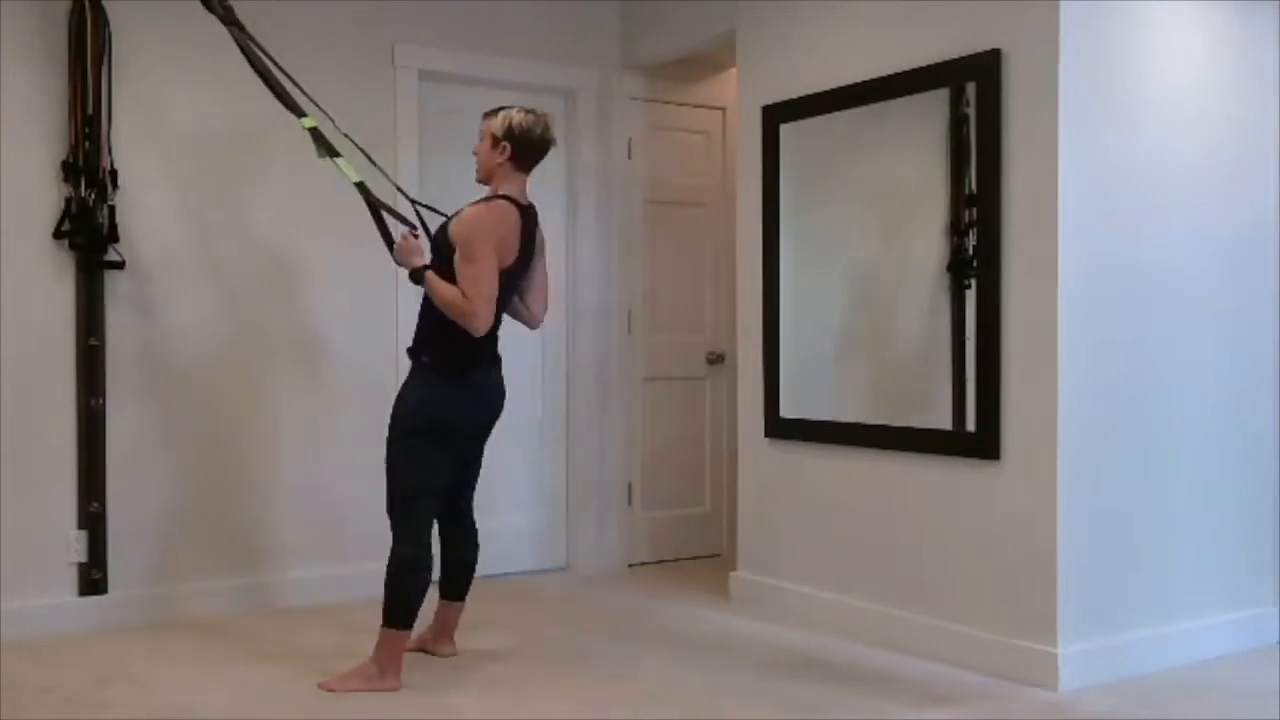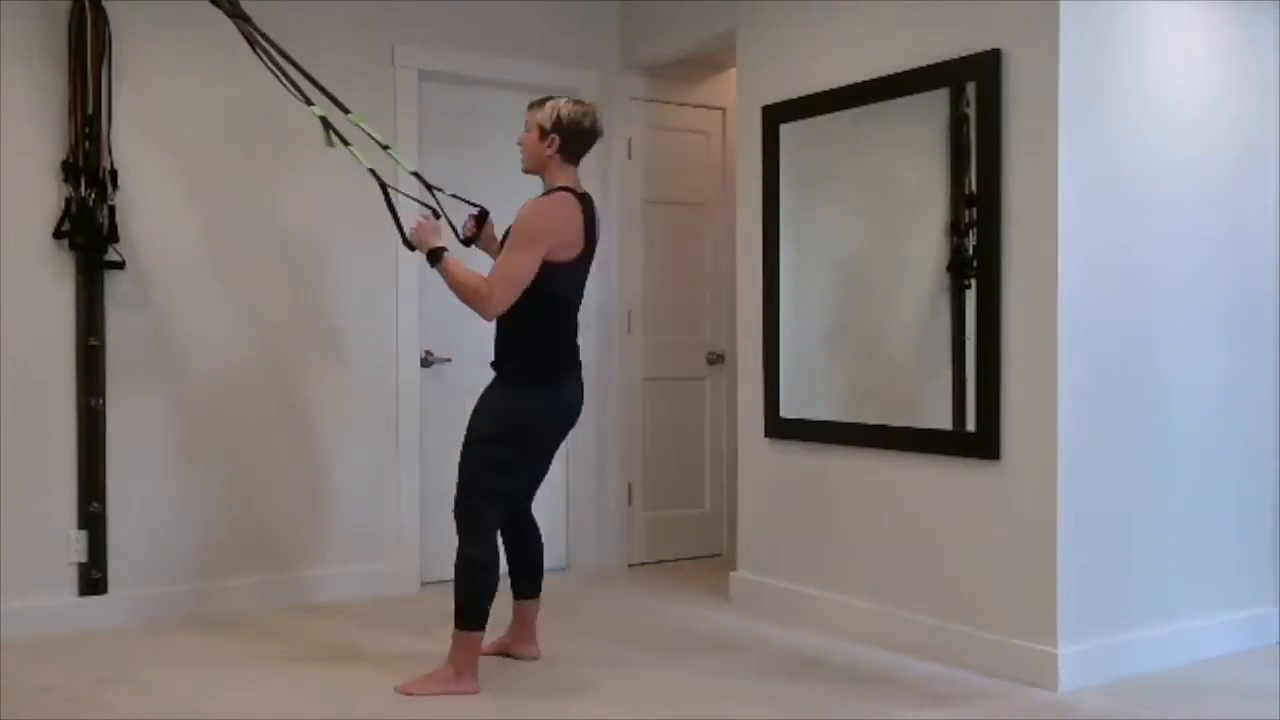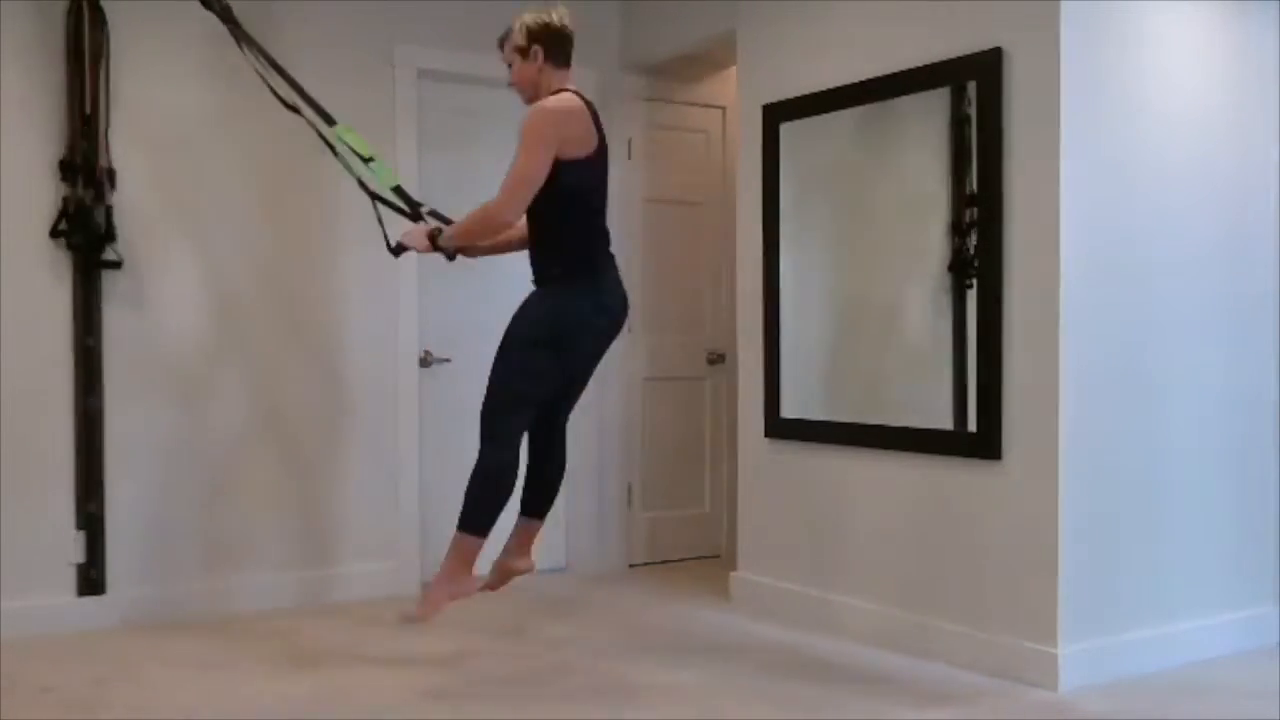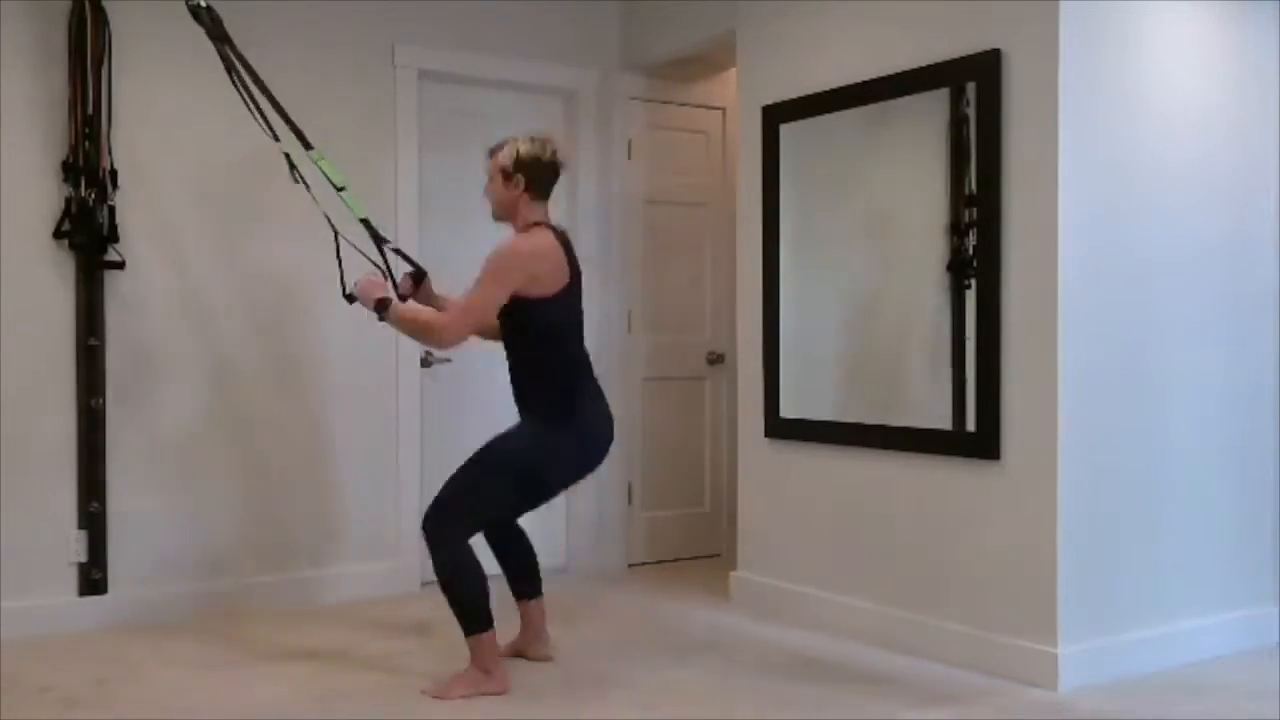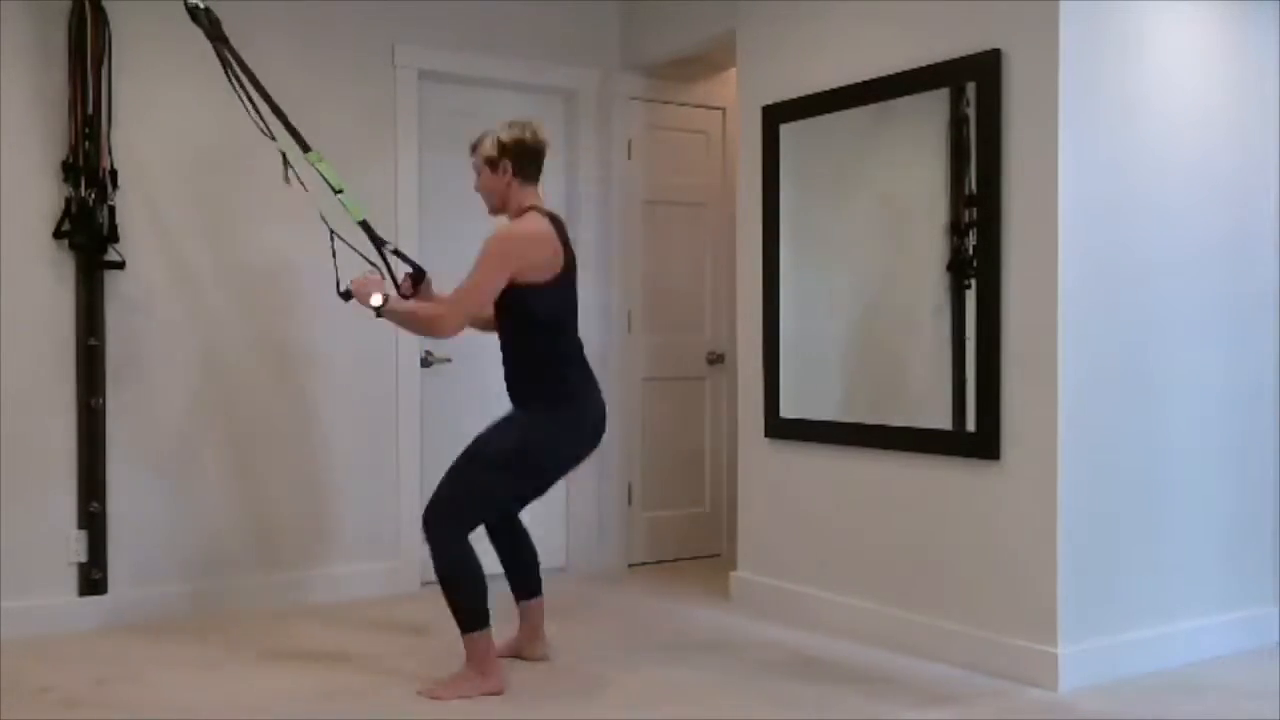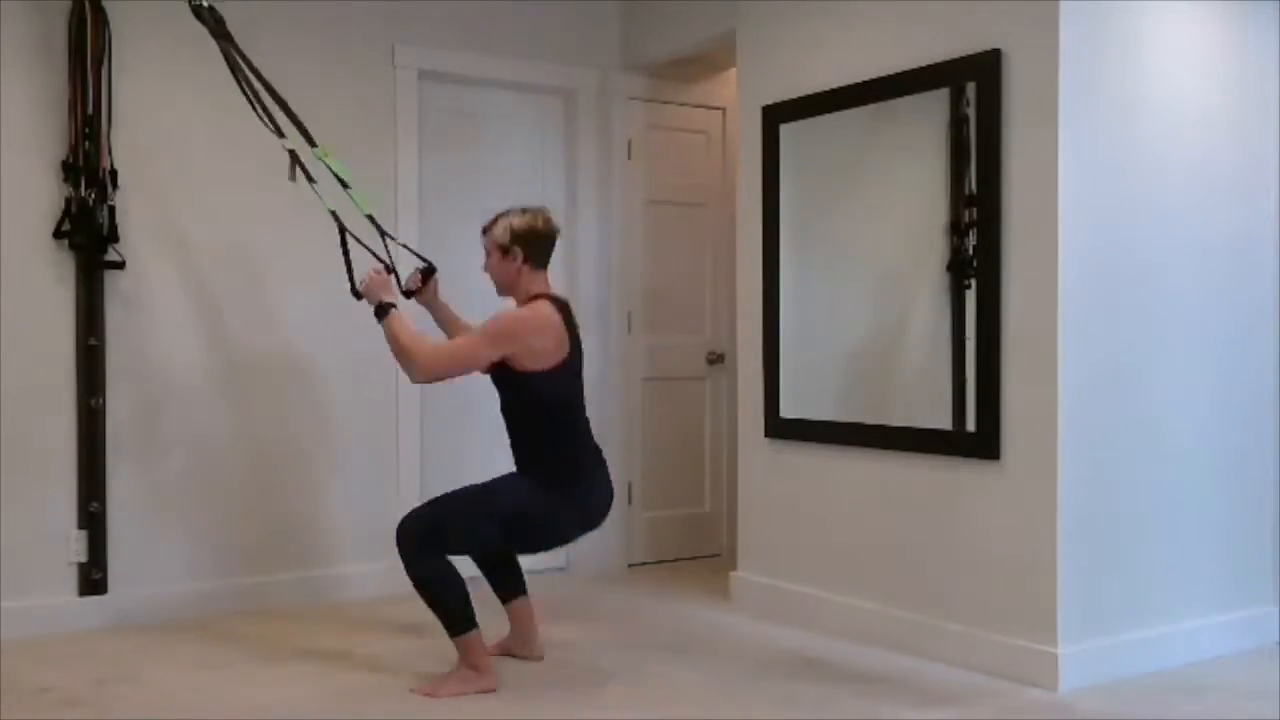
dt=0.3s
person 1, frame 1
left shoulder: (481, 218)
right shoulder: (526, 219)
left elbow: (476, 318)
right elbow: (534, 314)
left wrist: (421, 266)
left hip: (444, 385)
right hip: (482, 386)
left knee: (409, 516)
right knee: (453, 509)
left ankle: (385, 666)
right ankle: (441, 633)
person 1, frame 2
left shoulder: (546, 211)
right shoulder: (578, 207)
left elbow: (490, 302)
left wrist: (436, 249)
right wrist: (492, 244)
left hip: (526, 391)
right hip: (558, 389)
left knee: (475, 514)
right knee: (510, 507)
left ankle: (462, 668)
right ankle: (523, 635)
person 1, frame 3
left shoulder: (552, 113)
right shoulder: (575, 113)
left elbow: (502, 212)
left wrist: (440, 239)
right wrist: (458, 242)
left hip: (571, 303)
right hip: (596, 301)
left knee: (501, 425)
right knee: (544, 419)
left ankle: (458, 571)
right ankle: (518, 550)
person 1, frame 4
left shoulder: (519, 252)
right shoulder: (550, 244)
left elbow: (444, 333)
right elbow: (497, 323)
left wrist: (383, 300)
right wrist: (427, 294)
left hip: (560, 433)
right hip: (584, 425)
left knee: (444, 523)
right knee: (488, 506)
left ankle: (485, 668)
right ankle: (534, 634)
person 1, frame 5
left shoulder: (518, 236)
right shoulder: (546, 228)
left elbow: (446, 321)
right elbow: (476, 309)
left wrist: (379, 300)
right wrist: (417, 291)
left hip: (553, 412)
right hip: (575, 411)
left knee: (445, 520)
right knee: (490, 506)
left ankle: (483, 669)
right ankle: (531, 633)
person 1, frame 6
left shoulder: (522, 324)
right shoulder: (549, 315)
left elbow: (423, 367)
right elbow: (475, 347)
left wrist: (385, 303)
right wrist: (430, 300)
left hip: (564, 498)
right hip: (581, 491)
left knee: (419, 534)
right knee: (481, 520)
left ankle: (475, 665)
right ankle: (524, 632)
